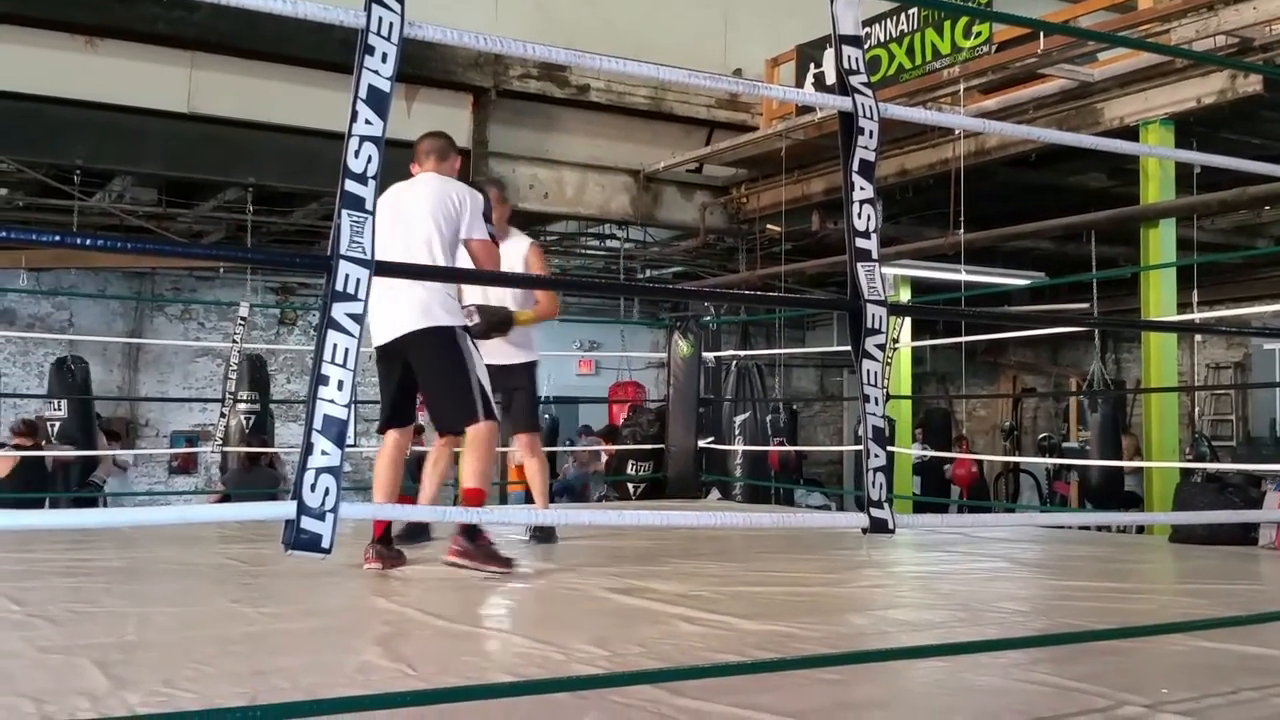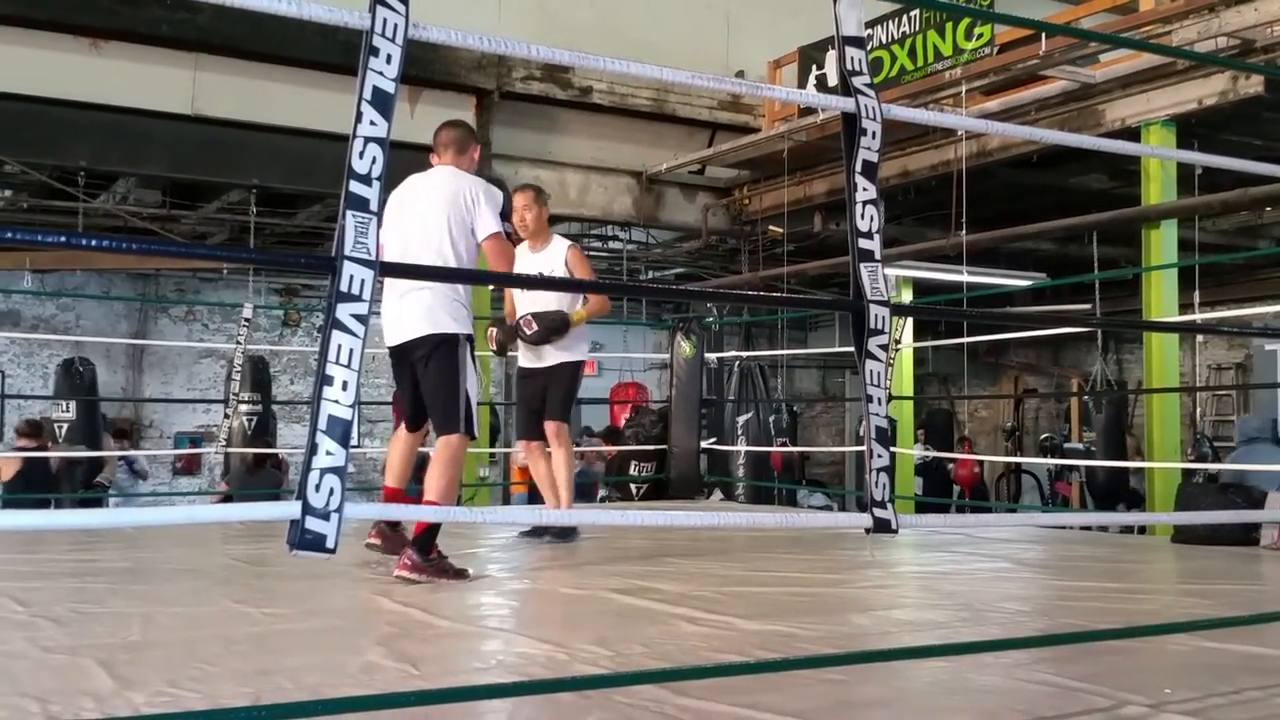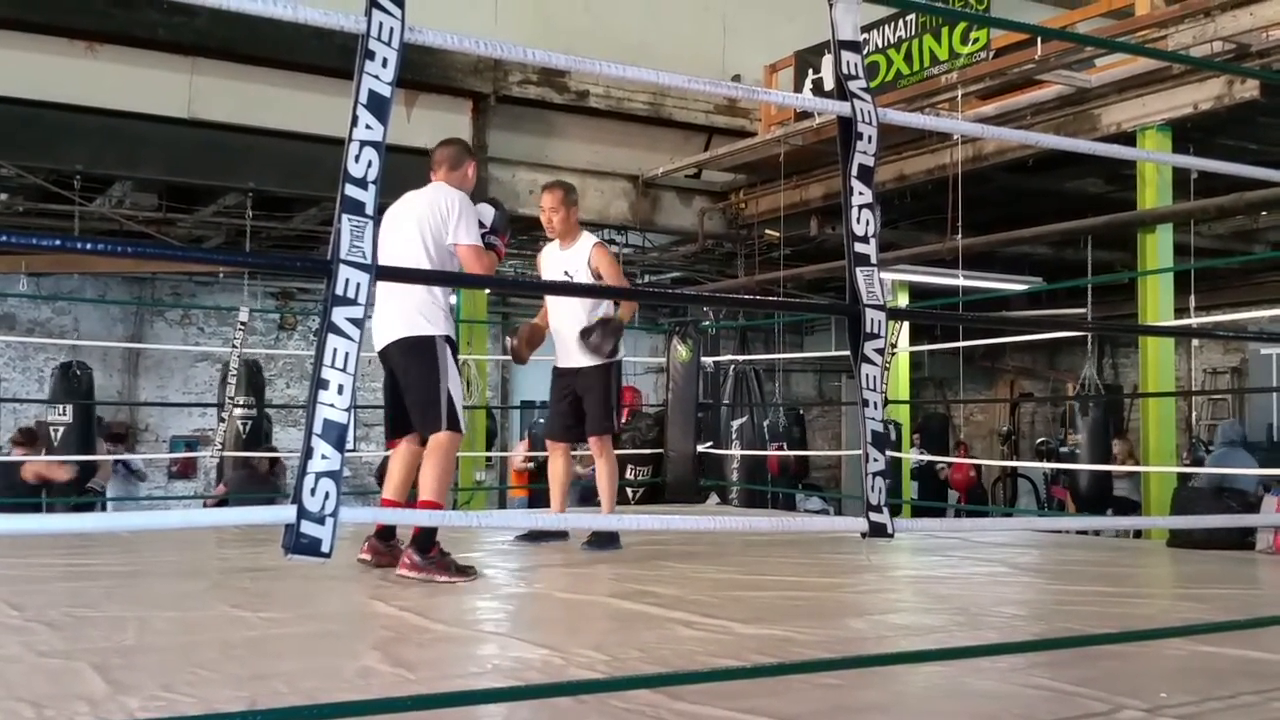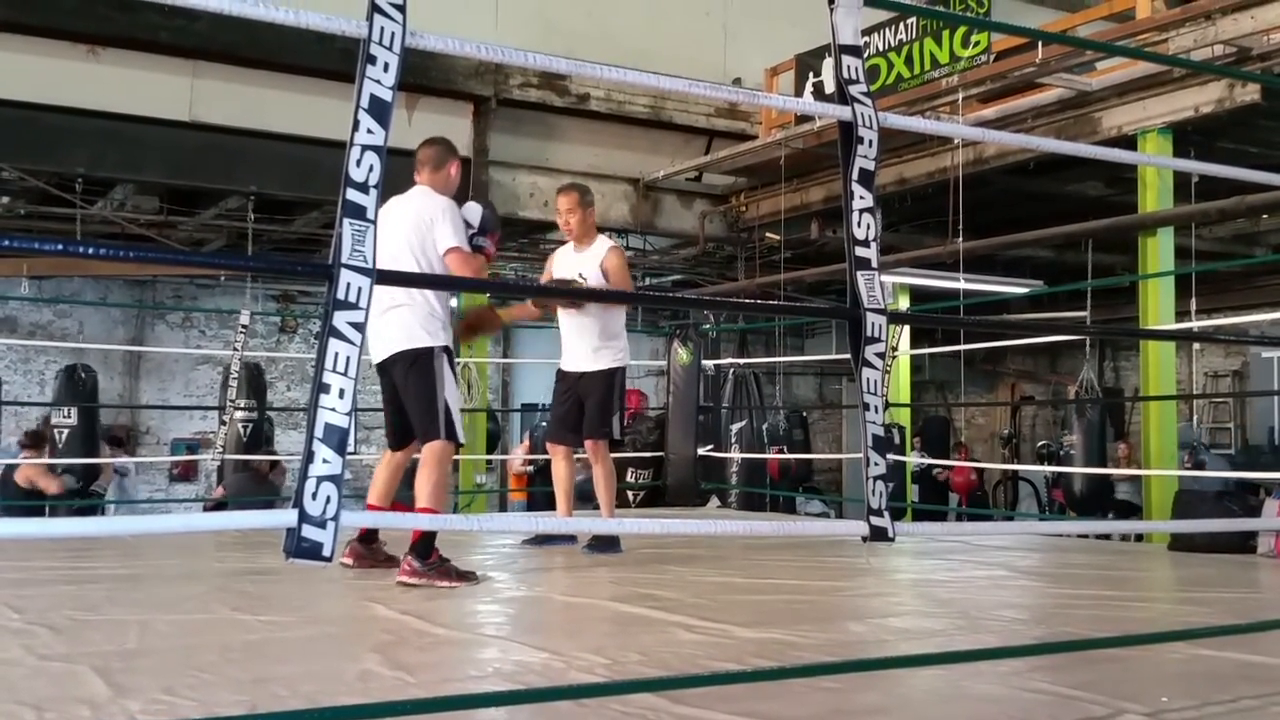
dt=0.7s
person 1, frame 1
left shoulder: (387, 197)
right shoulder: (461, 193)
left elbow: (370, 266)
right elbow: (490, 265)
left hip: (386, 322)
right hip: (433, 318)
left knee: (395, 431)
right knee: (481, 423)
left ankle: (380, 542)
right ankle: (468, 535)
person 1, frame 2
left shoulder: (402, 190)
right shoulder: (474, 188)
left elbow: (382, 261)
right elbow: (501, 262)
right wrist: (505, 231)
left hip: (398, 323)
right hip: (442, 322)
left knee: (413, 424)
right knee: (454, 434)
left ankle: (386, 523)
right ankle: (420, 550)
person 1, frame 3
left shoulder: (401, 204)
right shoulder: (454, 200)
right elbow: (478, 269)
right wrist: (495, 244)
left hip: (389, 328)
right hip: (422, 328)
left knee: (411, 436)
right knee: (445, 433)
left ankle: (381, 539)
right ankle: (422, 549)
person 1, frame 4
left shoulder: (389, 209)
right shoulder: (441, 207)
right elbow: (467, 274)
right wrist: (484, 248)
left hip: (384, 339)
right hip: (420, 339)
left knee: (403, 443)
right knee: (440, 441)
left ankle: (364, 542)
right ankle: (422, 556)
person 2, frame 1
left shoulder: (525, 249)
left elbow: (551, 306)
left wrist: (514, 318)
left hip: (515, 360)
left knee: (527, 440)
right knee: (446, 437)
person 2, frame 2
left shoulder: (567, 252)
right shoulder: (512, 259)
left elbow: (600, 302)
left wrist: (565, 320)
left hip: (565, 358)
right hip: (529, 363)
left knee: (555, 427)
right knee: (531, 442)
left ankle: (567, 514)
person 2, frame 3
left shoulder: (594, 251)
right shoulder: (546, 256)
left elbow: (628, 296)
left wrist: (617, 322)
right wrist: (532, 333)
left hip: (599, 362)
right hip: (565, 364)
left knee: (599, 440)
right knee: (556, 443)
left ankle: (607, 527)
person 2, frame 4
left shoulder: (610, 253)
right shoulder: (557, 257)
left elbow: (625, 293)
right elbow: (536, 306)
right wrist: (496, 317)
left hip: (604, 366)
right hip: (569, 366)
left knee: (596, 445)
right knee: (557, 445)
left ankle: (608, 531)
